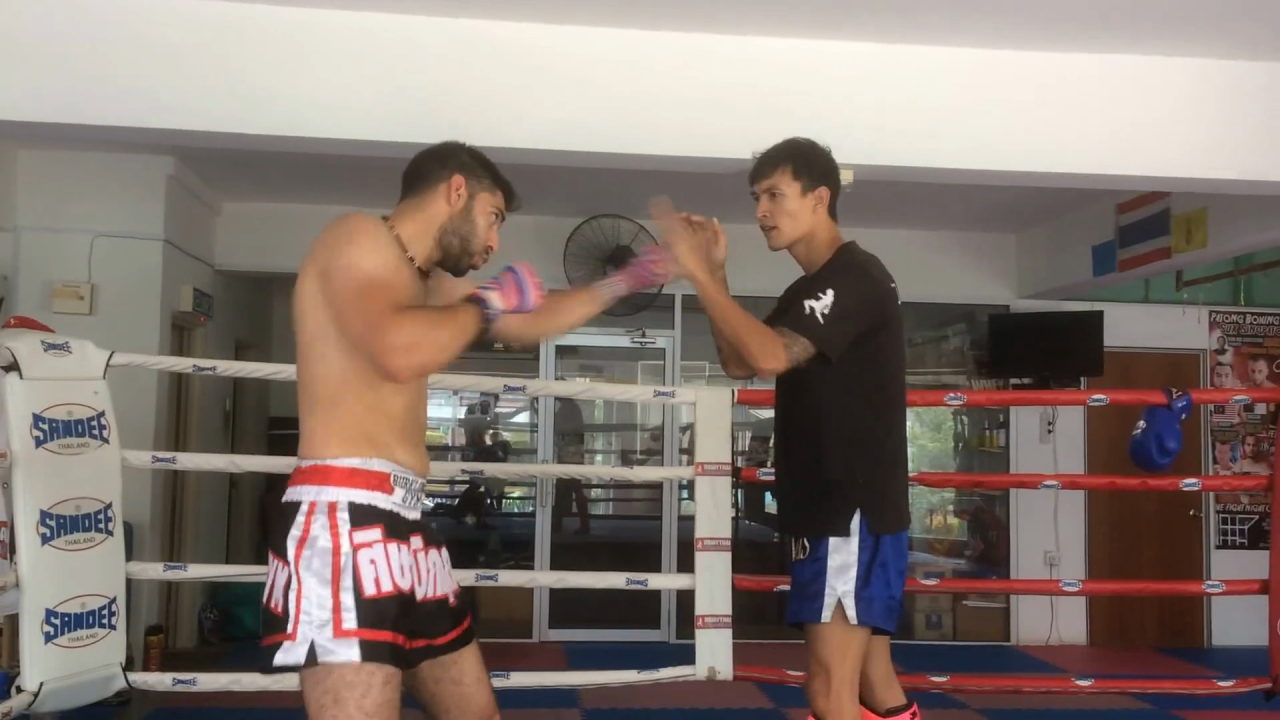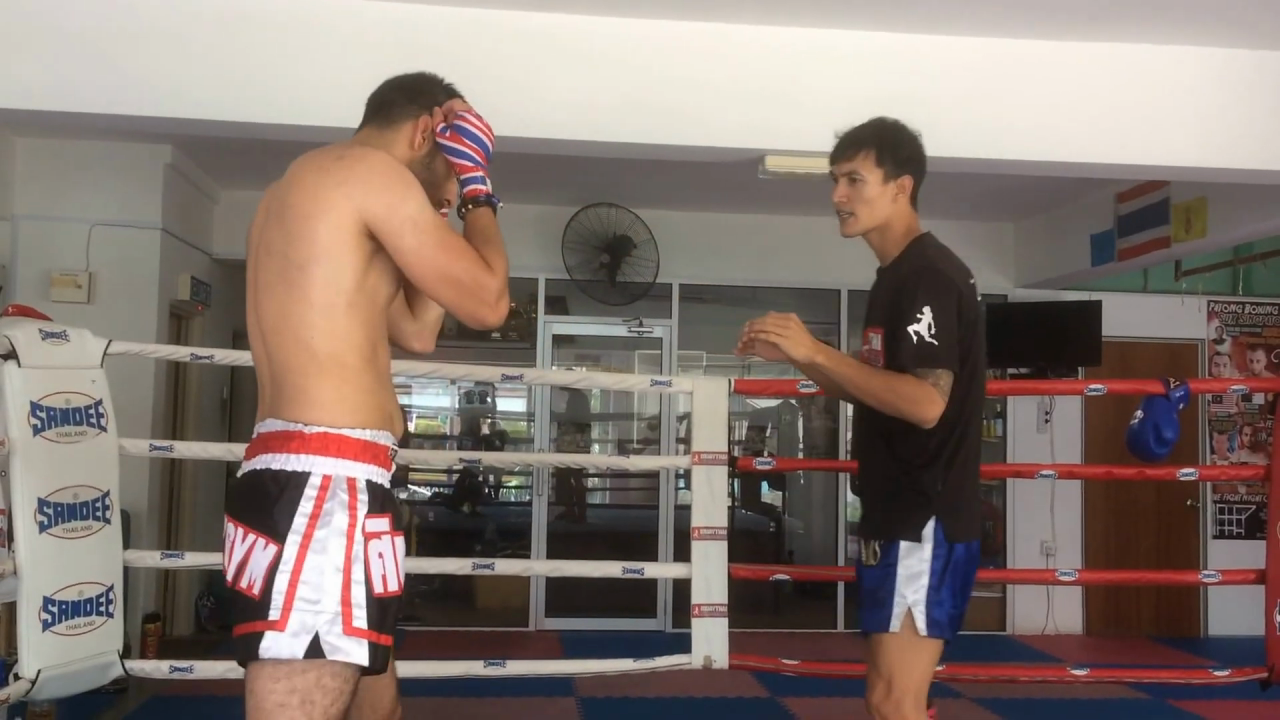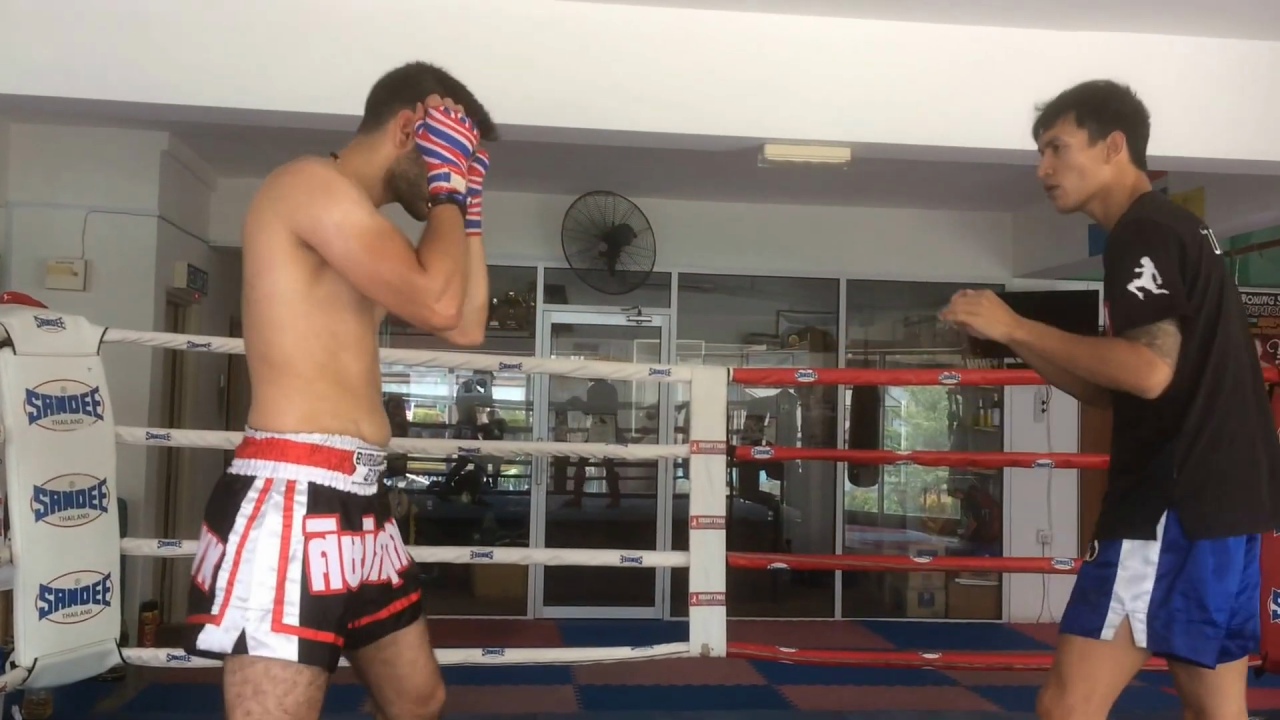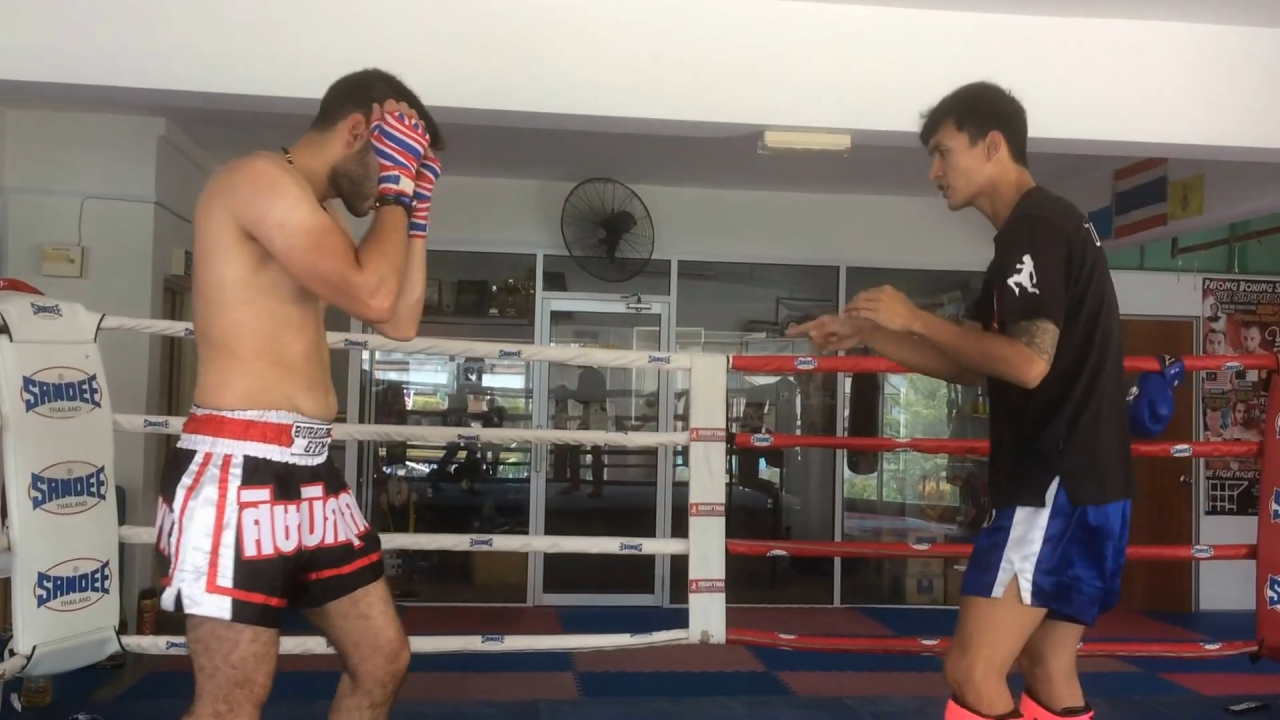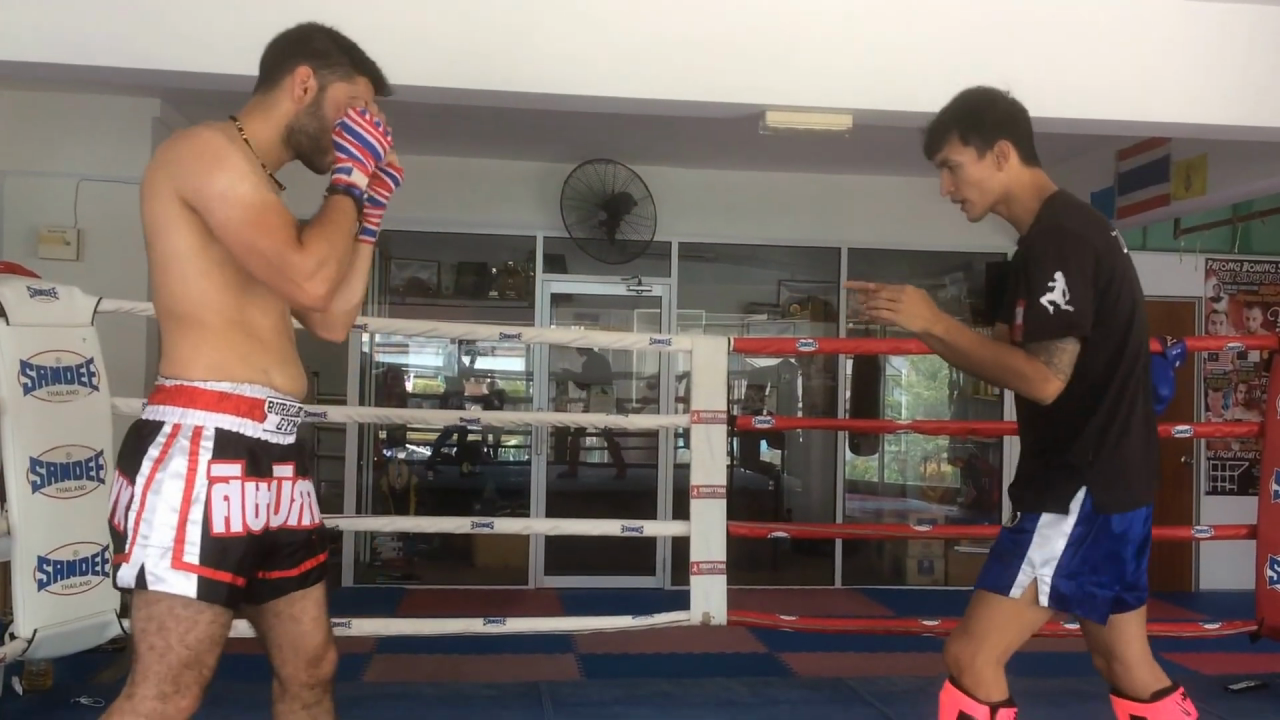
dt=1s
person 1, frame 1
left shoulder: (422, 280)
right shoulder: (354, 239)
left elbow: (534, 321)
right elbow: (400, 355)
left wrist: (628, 280)
right wrist: (485, 302)
left hip: (398, 526)
right hip: (344, 518)
person 1, frame 2
left shoulder: (310, 191)
right shoulder: (369, 170)
left elbow: (415, 331)
right elbow: (486, 302)
left wrist: (436, 216)
right wrist: (478, 186)
left hip: (304, 482)
right hip: (324, 487)
person 1, frame 3
left shoulder: (356, 222)
right shoulder: (314, 184)
left elbow: (465, 326)
right elbow: (437, 302)
left wrist: (465, 209)
right wrist: (447, 184)
left hip: (355, 499)
right hip: (291, 498)
person 1, frame 4
left shoulder: (314, 218)
right shoulder: (259, 178)
left elbow: (401, 320)
right elbow: (372, 296)
left wrist: (415, 210)
right wrist: (396, 187)
left hip: (309, 471)
right hip: (238, 470)
left knee: (383, 660)
person 1, frame 5
left shoulder: (260, 190)
right shoulder: (206, 150)
left elbow: (332, 319)
right elbow: (309, 278)
left wrist: (367, 206)
right wrist: (351, 175)
left hip: (270, 455)
right hip: (202, 447)
person 2, frame 1
left shoulder: (856, 276)
right shoulder: (806, 291)
left elbow: (770, 357)
right elbow: (741, 364)
left wrist: (701, 276)
right wrist: (713, 275)
left hip: (853, 510)
right hip: (830, 507)
person 2, frame 2
left shoulder: (930, 275)
right shoulder: (894, 277)
left elbow: (925, 403)
left wrist: (816, 351)
right wrist: (793, 354)
left hip: (925, 517)
right hip: (902, 512)
person 2, frame 3
left shoulder: (1143, 233)
right shoulder: (1168, 233)
left elbow: (1147, 371)
right elbow: (1112, 388)
left wrist: (1015, 326)
right wrist: (1013, 338)
left hip: (1170, 507)
right hip: (1215, 505)
person 2, frame 4
left shoulder: (1034, 228)
right shoulder: (1043, 229)
left elbow: (1028, 363)
right elbow: (970, 363)
left wrist: (916, 317)
right wrist: (867, 333)
left hip: (1055, 484)
right hip: (1081, 484)
person 2, frame 5
left shoulder: (1059, 238)
right shoulder: (1060, 235)
left elbow: (1043, 378)
right elbow: (1011, 357)
left wrist: (936, 322)
right wrist: (913, 320)
left hip: (1079, 487)
right hip: (1108, 483)
left knee: (972, 657)
right knee: (1129, 666)
